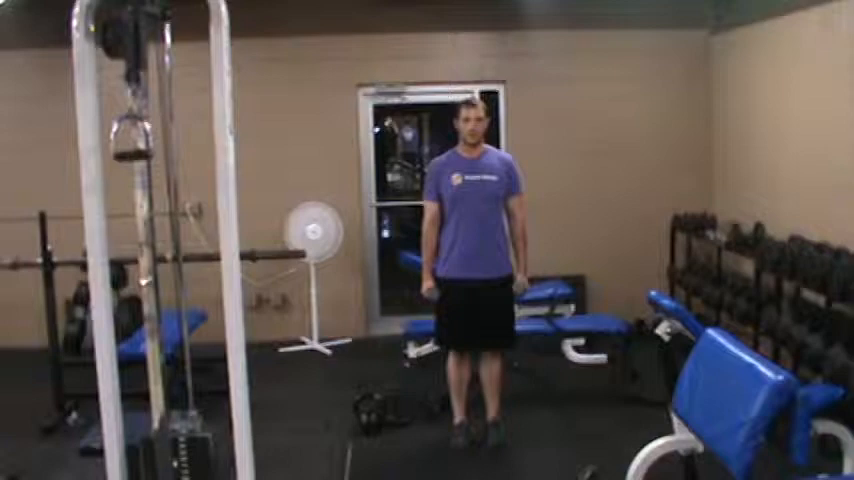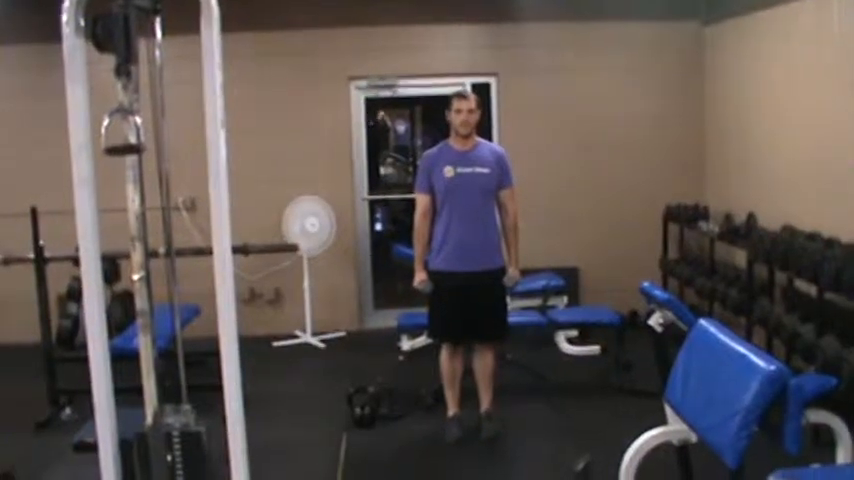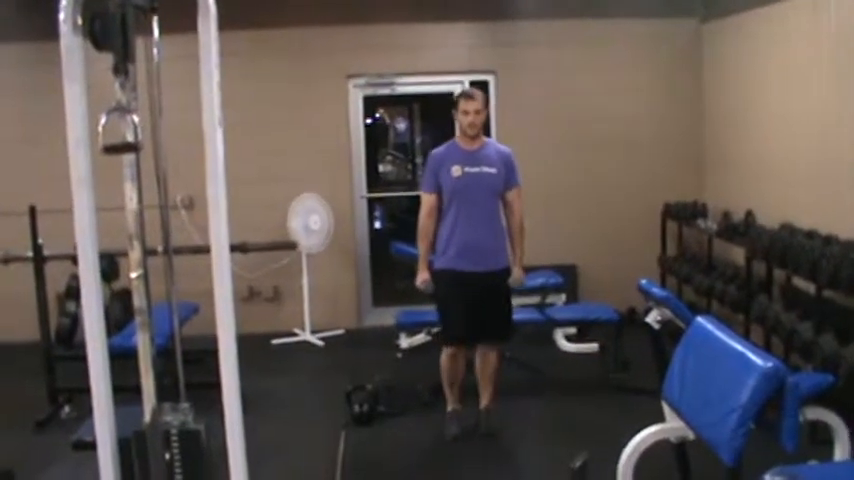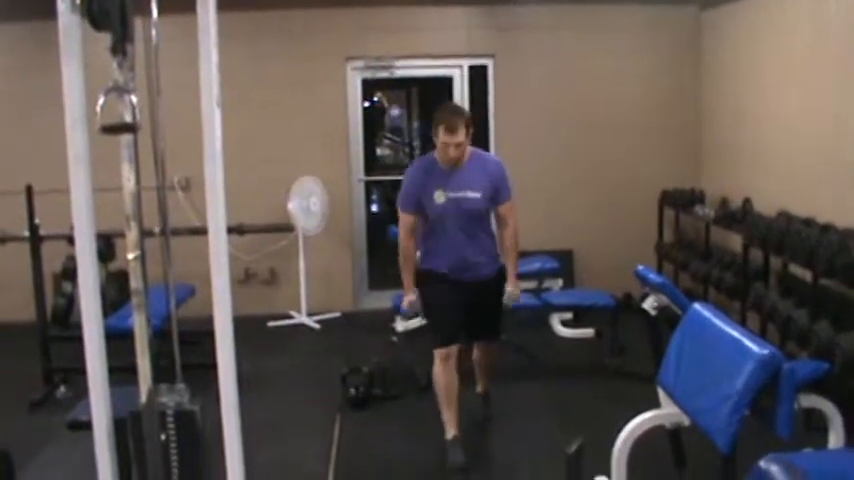
dt=0.7s
person 1, frame 1
left shoulder: (504, 164)
right shoulder: (440, 167)
left elbow: (517, 219)
right elbow: (430, 223)
left wrist: (522, 268)
right wrist: (427, 274)
left hip: (496, 275)
right hip: (454, 276)
left knee: (492, 350)
right knee: (458, 350)
left ankle: (493, 418)
right ankle: (460, 420)
person 1, frame 2
left shoulder: (495, 156)
right shoulder: (432, 159)
left elbow: (508, 211)
right elbow: (422, 215)
left wrist: (513, 261)
right wrist: (419, 266)
left hip: (488, 267)
right hip: (446, 268)
left knee: (485, 342)
right knee: (451, 343)
left ankle: (487, 410)
right ankle: (453, 413)
person 1, frame 3
left shoulder: (503, 157)
right shoulder: (439, 158)
left elbow: (514, 213)
right elbow: (428, 214)
left wrist: (518, 262)
right wrist: (423, 265)
left hip: (494, 268)
right hip: (451, 267)
left knee: (489, 342)
right knee: (454, 345)
left ankle: (484, 408)
right ankle: (452, 407)
person 1, frame 4
left shoulder: (492, 168)
right shoulder: (418, 175)
left elbow: (507, 224)
right elbow: (407, 233)
left wrist: (512, 276)
right wrist: (409, 287)
left hip: (486, 271)
right hip: (439, 274)
left knee: (486, 341)
right knee: (445, 352)
left ankle: (482, 390)
right ankle: (451, 434)
